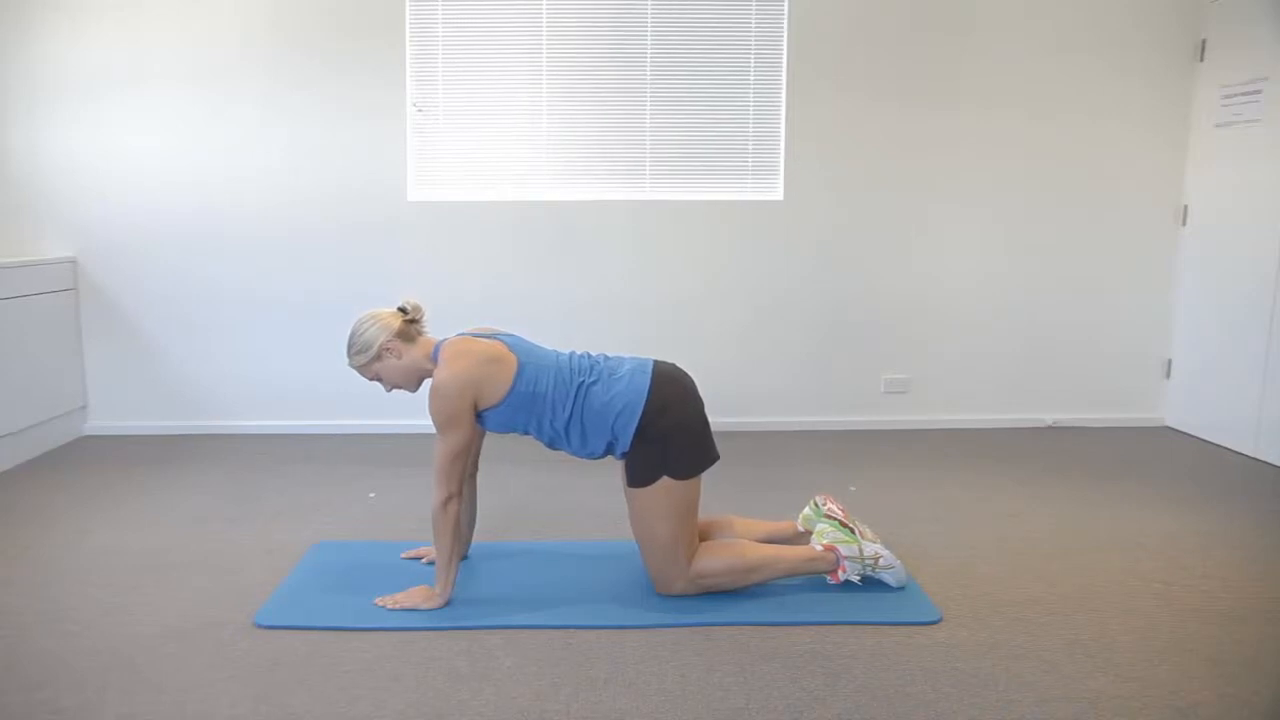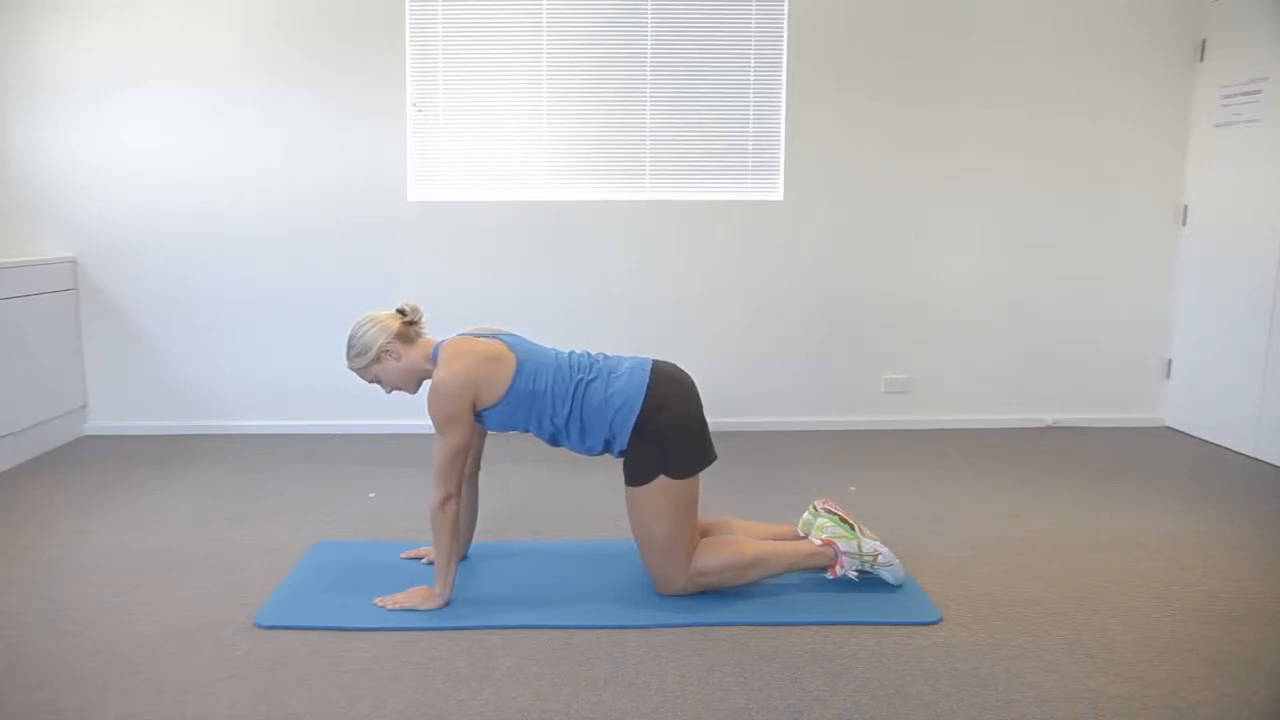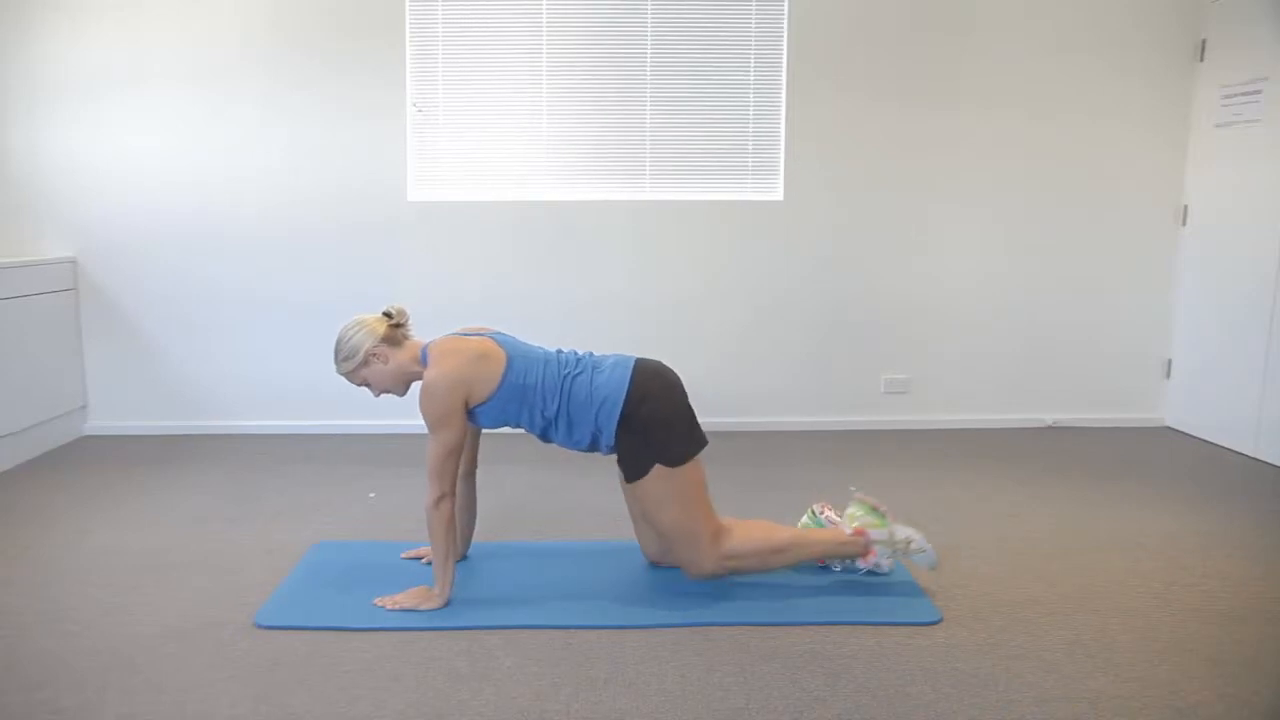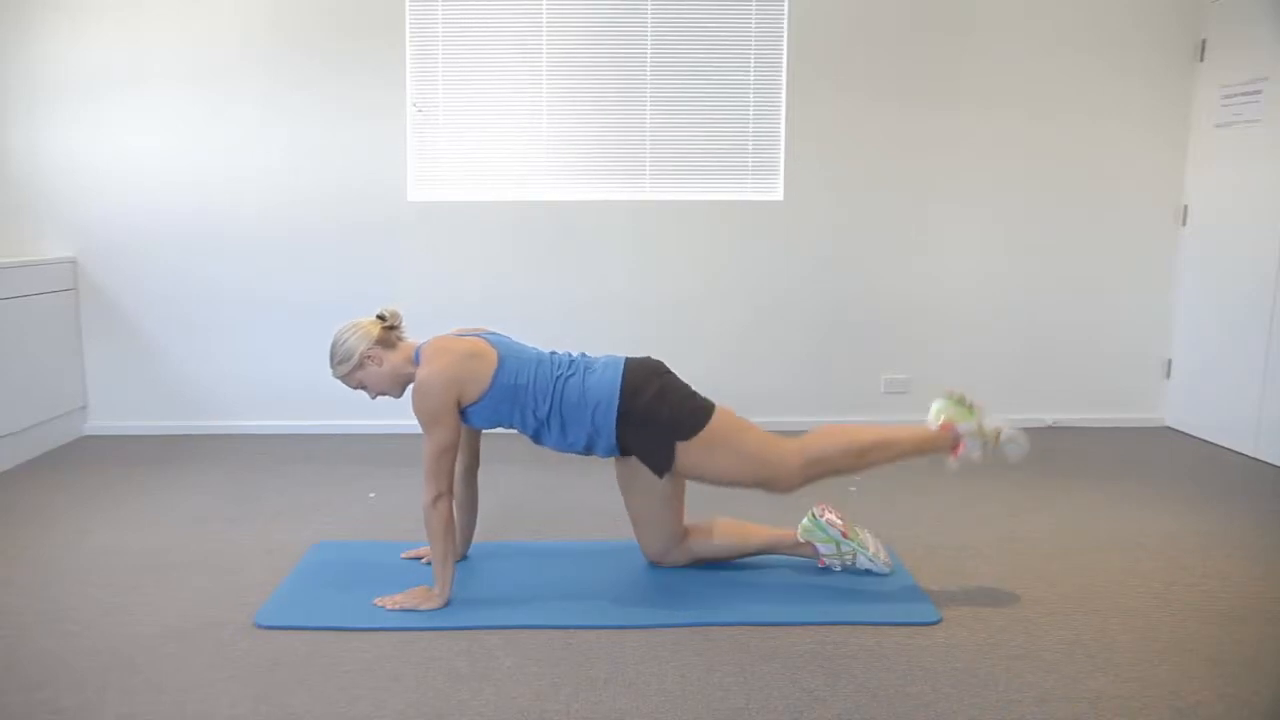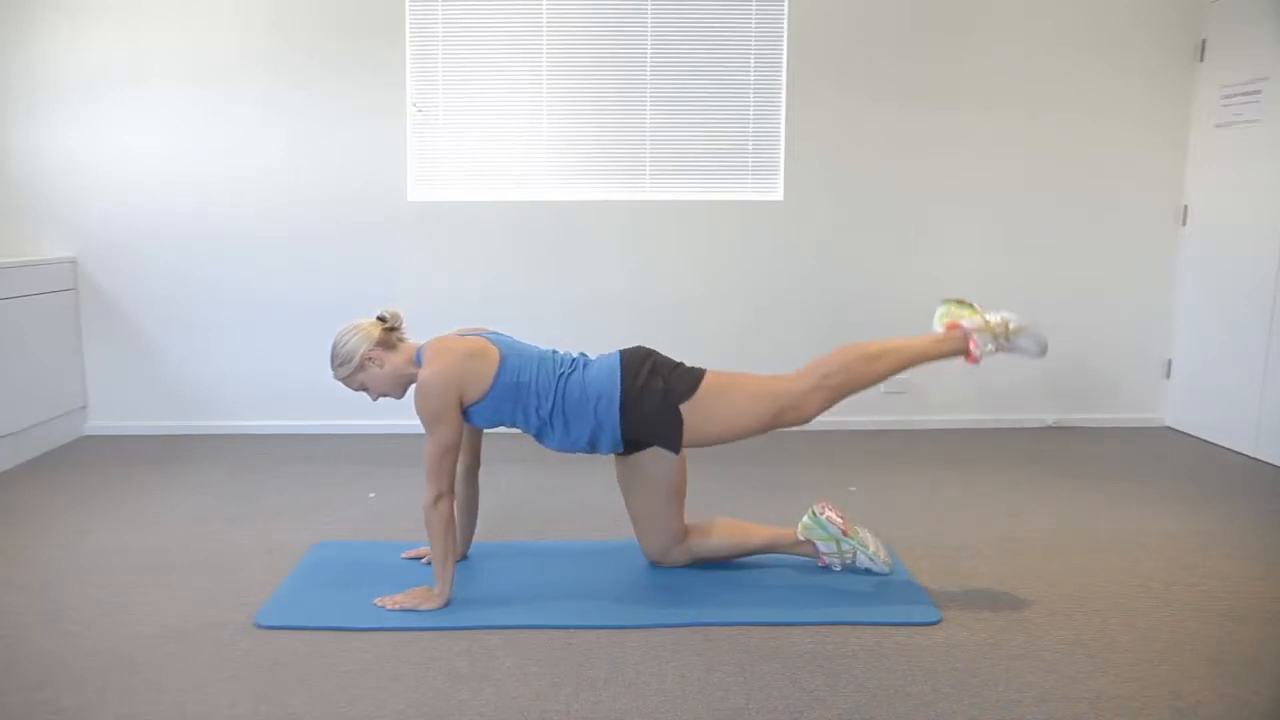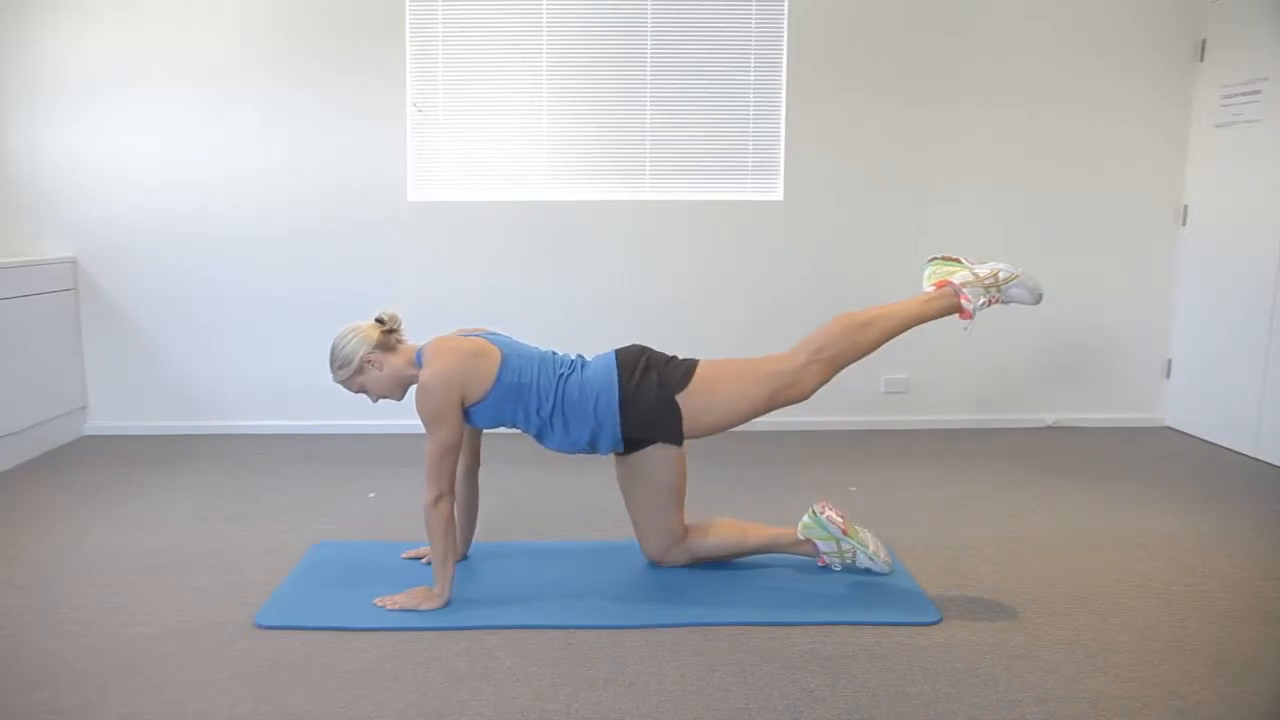
dt=0.4s
person 1, frame 1
left shoulder: (450, 379)
right shoulder: (467, 350)
left elbow: (448, 491)
right elbow: (467, 474)
left wrist: (440, 589)
right wrist: (457, 547)
left hip: (653, 417)
right hip: (653, 396)
left knee: (673, 576)
right knee: (673, 539)
left ankle: (832, 554)
right ankle: (811, 526)
person 1, frame 2
left shoulder: (449, 380)
right shoulder: (465, 353)
left elbow: (447, 491)
right elbow: (470, 472)
left wrist: (440, 589)
right wrist: (457, 547)
left hip: (652, 417)
right hip: (652, 399)
left knee: (673, 575)
right knee: (672, 539)
left ankle: (830, 550)
right ankle: (812, 528)
person 1, frame 3
left shoulder: (439, 380)
right shoulder: (454, 355)
left elbow: (441, 492)
right elbow: (466, 472)
left wrist: (439, 589)
right wrist: (456, 548)
left hip: (639, 411)
right hip: (637, 399)
left knee: (704, 559)
right knee: (666, 549)
left ankle: (859, 538)
right ankle: (814, 529)
person 1, frame 4
left shoulder: (433, 380)
right shoulder: (454, 356)
left elbow: (439, 492)
right elbow: (467, 470)
left wrist: (439, 588)
right wrist: (457, 548)
left hip: (637, 408)
right hip: (628, 404)
left knee: (789, 467)
right knee: (668, 550)
left ankle: (951, 433)
right ankle: (809, 538)
person 1, frame 5
left shoulder: (435, 380)
right shoulder: (454, 357)
left elbow: (439, 492)
right elbow: (469, 470)
left wrist: (439, 589)
right wrist: (456, 548)
left hip: (640, 399)
right hip: (631, 413)
left knee: (803, 393)
right knee: (667, 549)
left ankle: (962, 336)
right ankle: (812, 538)
person 1, frame 6
left shoulder: (436, 380)
right shoulder: (452, 358)
left elbow: (439, 491)
right elbow: (468, 472)
left wrist: (439, 588)
right wrist: (456, 547)
left hip: (639, 397)
right hip: (632, 414)
left knee: (800, 370)
right knee: (668, 549)
left ankle: (955, 292)
right ankle: (812, 538)
